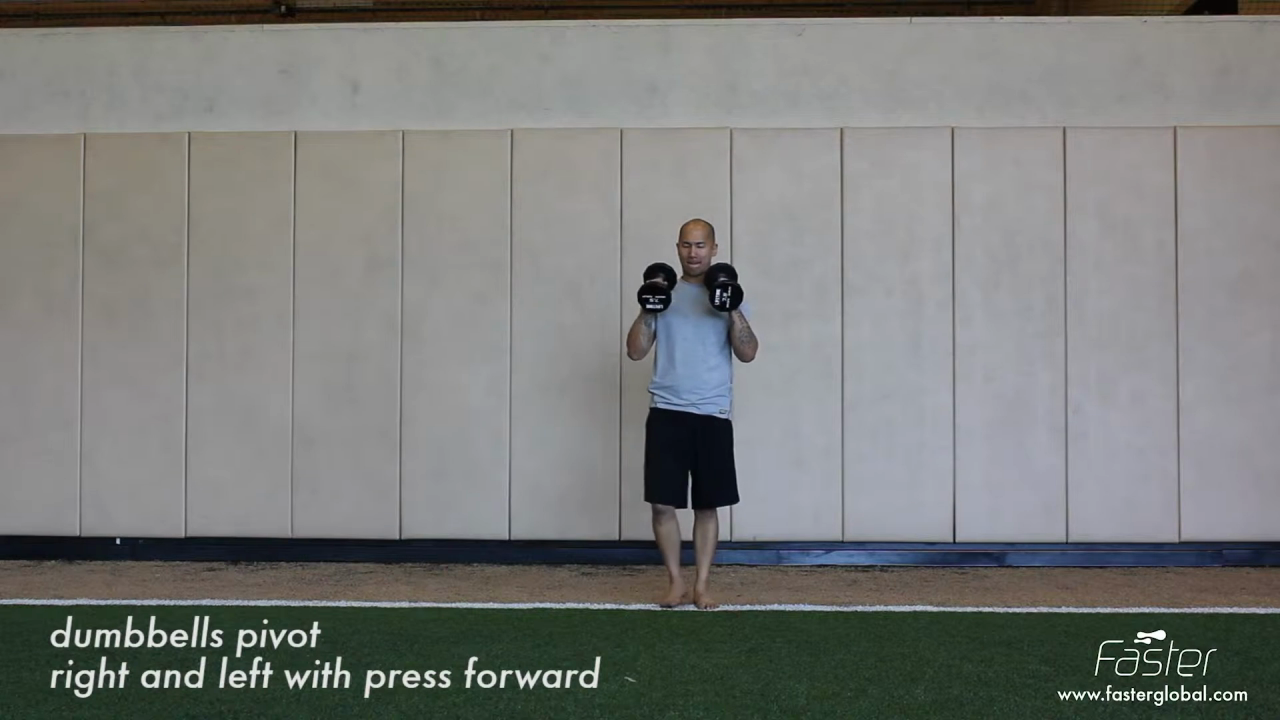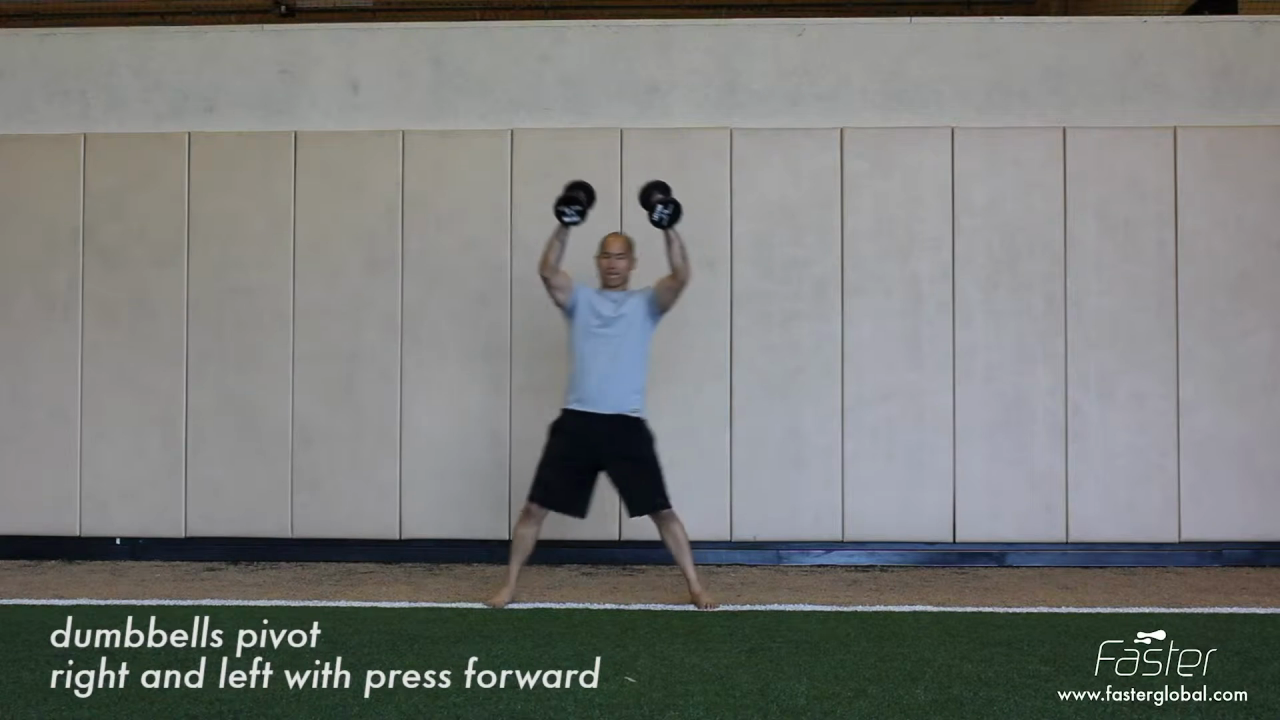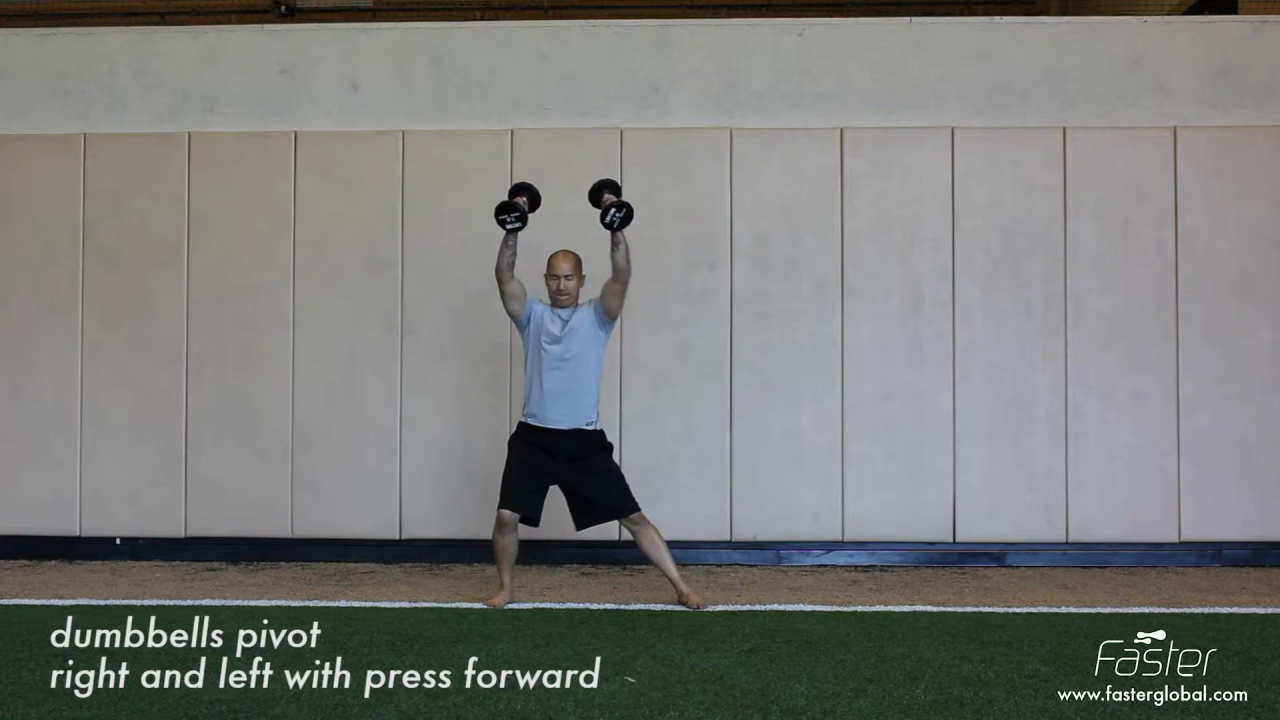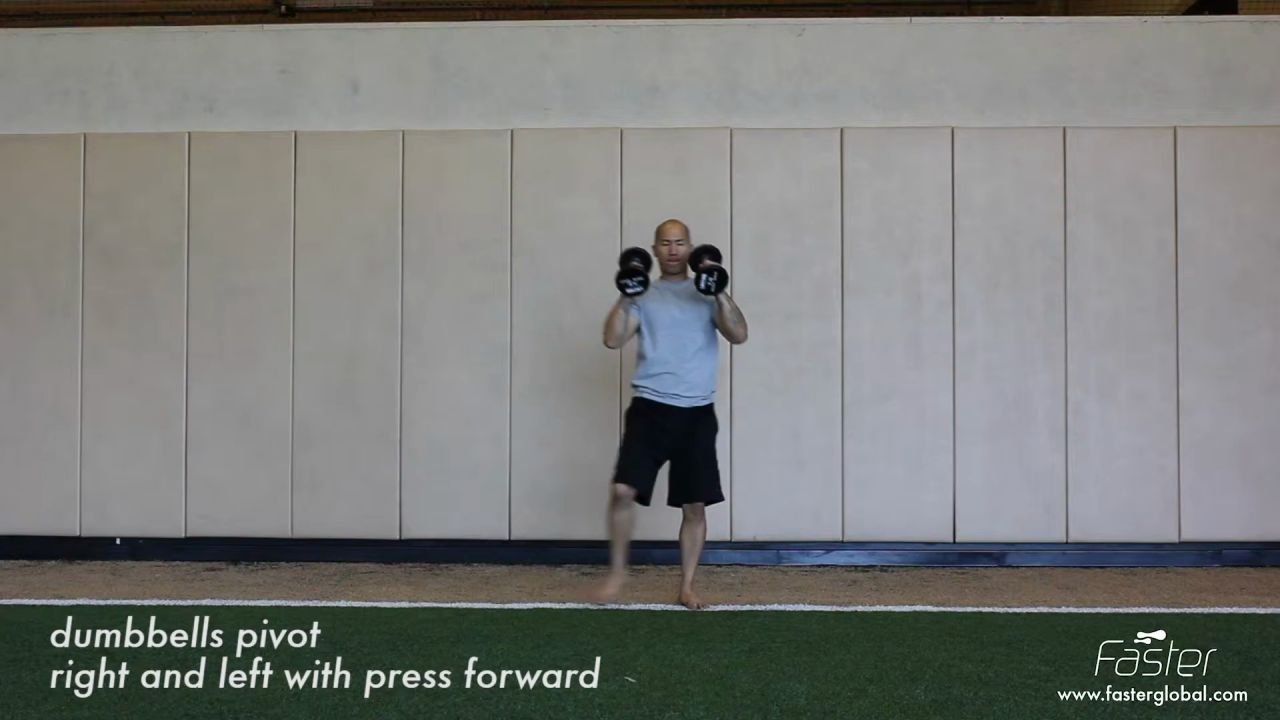
dt=0.7s
person 1, frame 1
right shoulder: (663, 295)
left elbow: (748, 354)
right elbow: (635, 352)
left wrist: (732, 311)
right wrist: (646, 309)
left hip: (713, 415)
right hip: (667, 413)
left knee: (707, 505)
right knee: (663, 505)
left ankle: (702, 585)
right ankle: (676, 582)
person 1, frame 2
left shoulder: (646, 304)
right shoulder: (581, 298)
left elbow: (681, 276)
right elbow: (549, 271)
left wrist: (668, 227)
right wrist: (564, 225)
left hip: (626, 426)
right hip: (576, 420)
left knee: (661, 511)
right knee: (534, 509)
left ankle: (694, 586)
right ankle: (509, 586)
person 1, frame 3
left shoulder: (596, 316)
right shoulder: (532, 315)
left elbow: (621, 276)
right elbow: (504, 277)
left wrist: (616, 229)
right wrist: (512, 230)
left hip: (585, 439)
right hip: (534, 438)
left knee: (632, 516)
right knee: (506, 517)
left ankle: (681, 587)
right ankle: (505, 587)
person 1, frame 4
left shoulder: (705, 294)
right shoulder: (644, 296)
left elbow: (739, 334)
right elbow: (612, 340)
left wrist: (718, 290)
right wrist: (625, 296)
left hip: (697, 411)
right hip: (650, 407)
left knee: (694, 504)
right knee: (624, 490)
left ankle: (687, 585)
right ankle: (617, 572)
